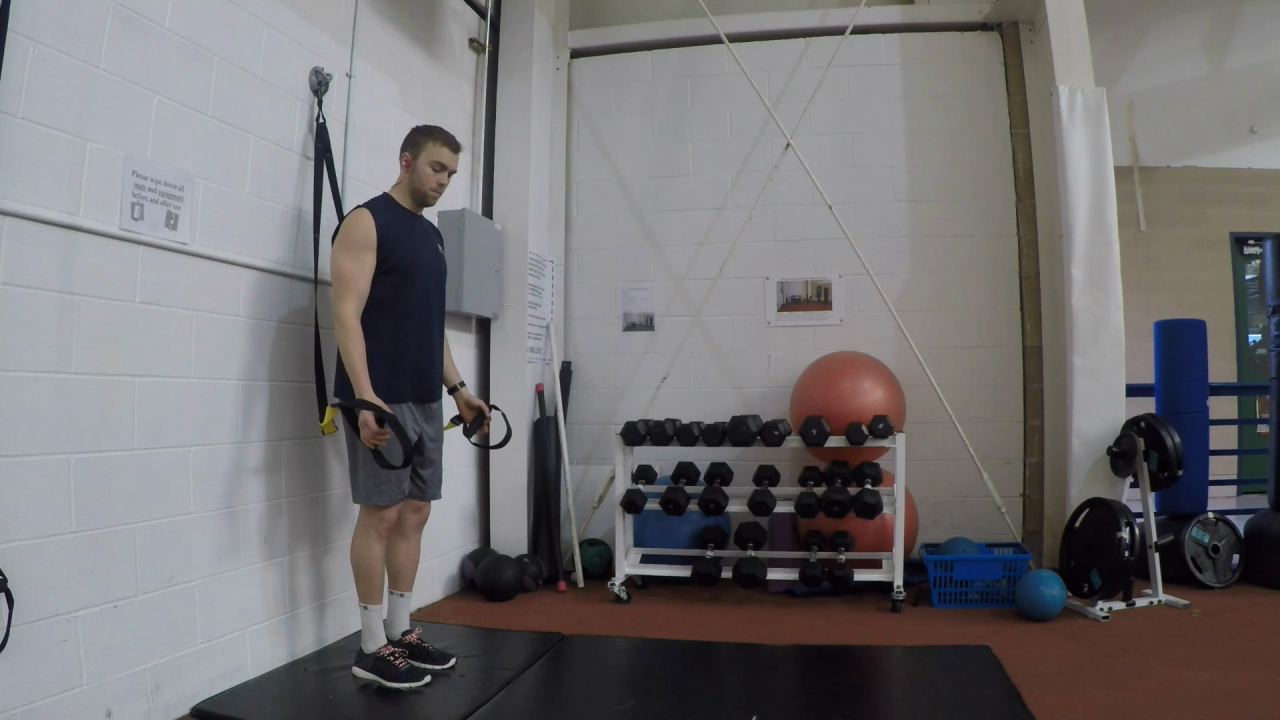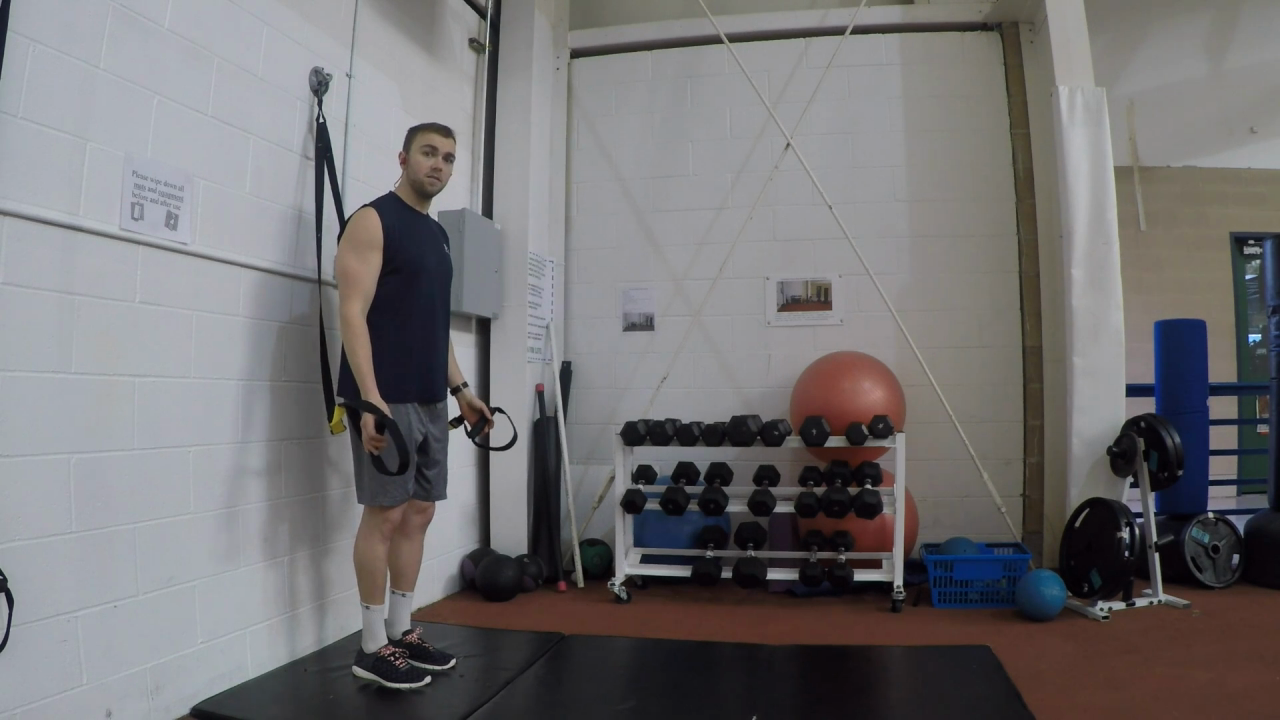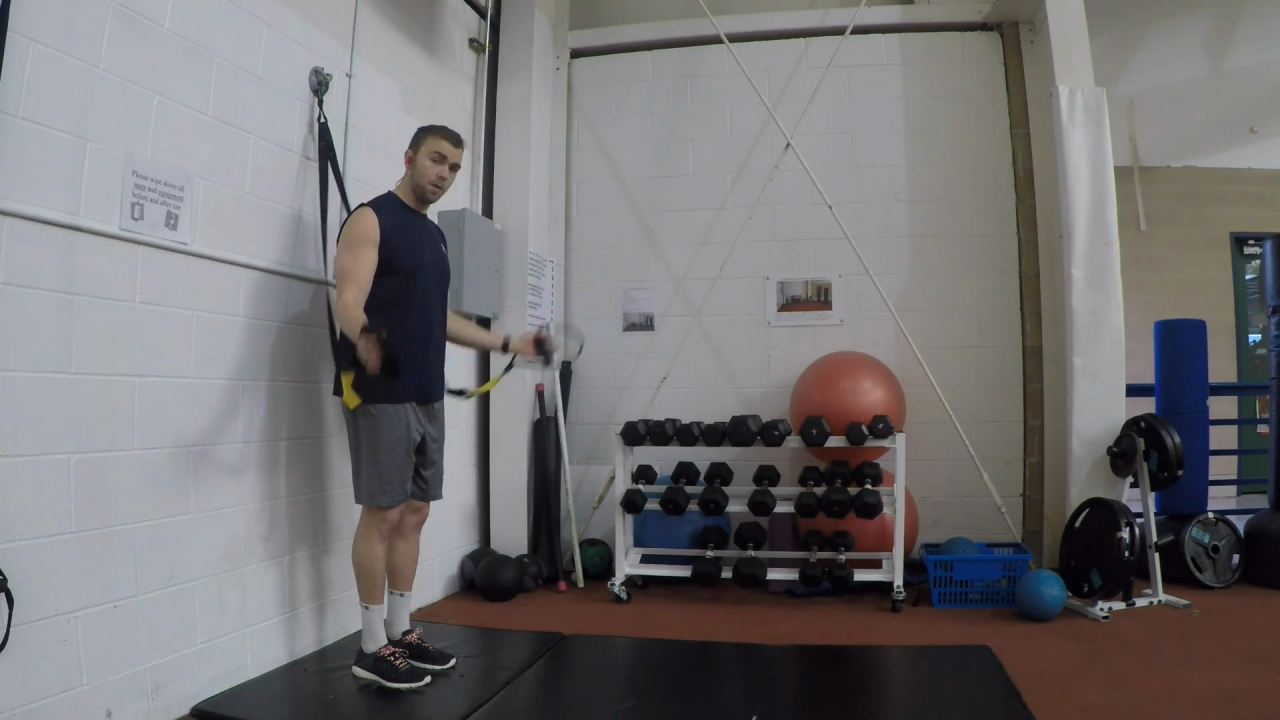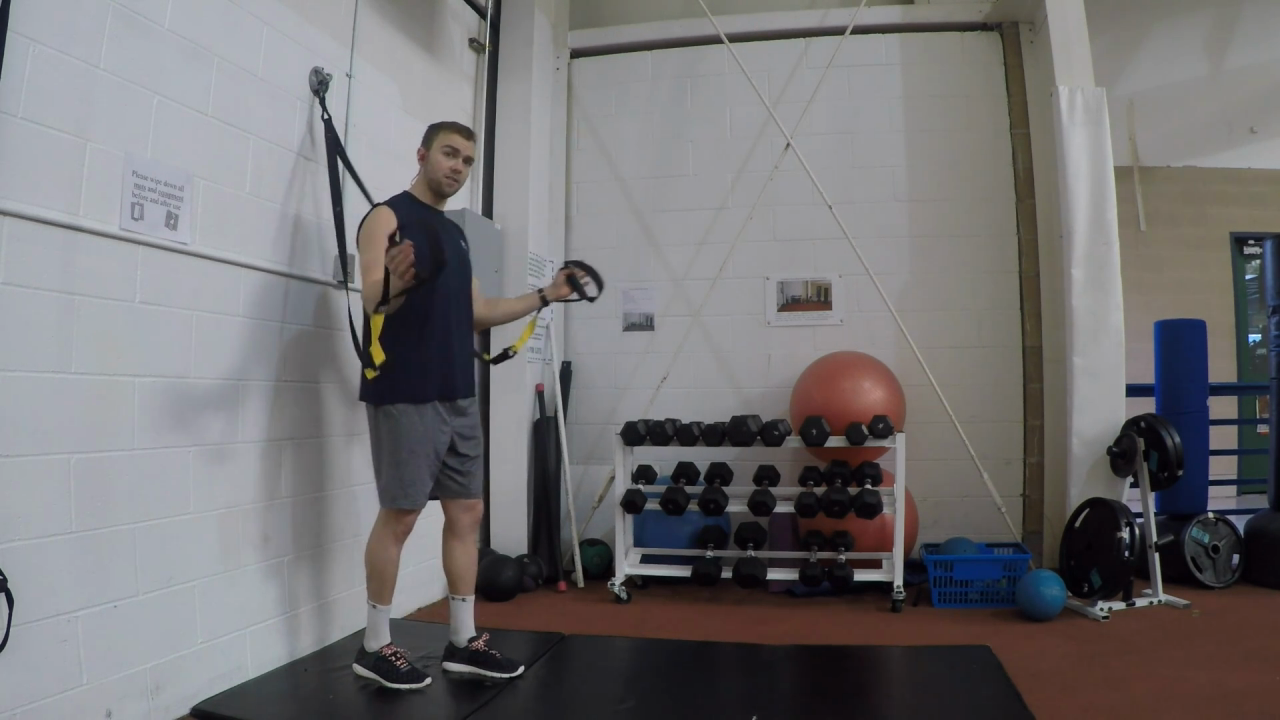
dt=1s
person 1, frame 1
left shoulder: (430, 234)
right shoulder: (367, 221)
right elbow: (347, 313)
left wrist: (457, 387)
right wrist: (365, 396)
left hip: (425, 399)
right hip: (382, 399)
left knee: (414, 512)
right knee: (380, 514)
left ankle: (400, 629)
right ankle: (372, 646)
person 1, frame 2
left shoulder: (437, 234)
right shoulder: (373, 221)
right elbow: (353, 313)
left wrist: (460, 388)
right wrist: (370, 397)
left hip: (430, 400)
right hip: (386, 399)
left knee: (418, 513)
right knee: (385, 515)
left ankle: (401, 631)
right ankle: (373, 646)
person 1, frame 3
left shoulder: (434, 233)
right shoulder: (371, 219)
right elbow: (347, 302)
left wrist: (504, 342)
right wrist: (362, 337)
left hip: (426, 396)
right hip: (382, 394)
left knee: (414, 513)
right knee: (382, 514)
left ankle: (401, 629)
right ankle: (373, 646)
person 1, frame 4
left shoulder: (453, 233)
right shoulder: (388, 218)
left elbow: (474, 313)
right elbow: (374, 301)
left wrist: (545, 296)
right wrist: (397, 282)
left hip: (458, 396)
right hip: (404, 396)
left knee: (466, 515)
right knee: (399, 516)
left ankle: (464, 640)
right ankle: (375, 646)
